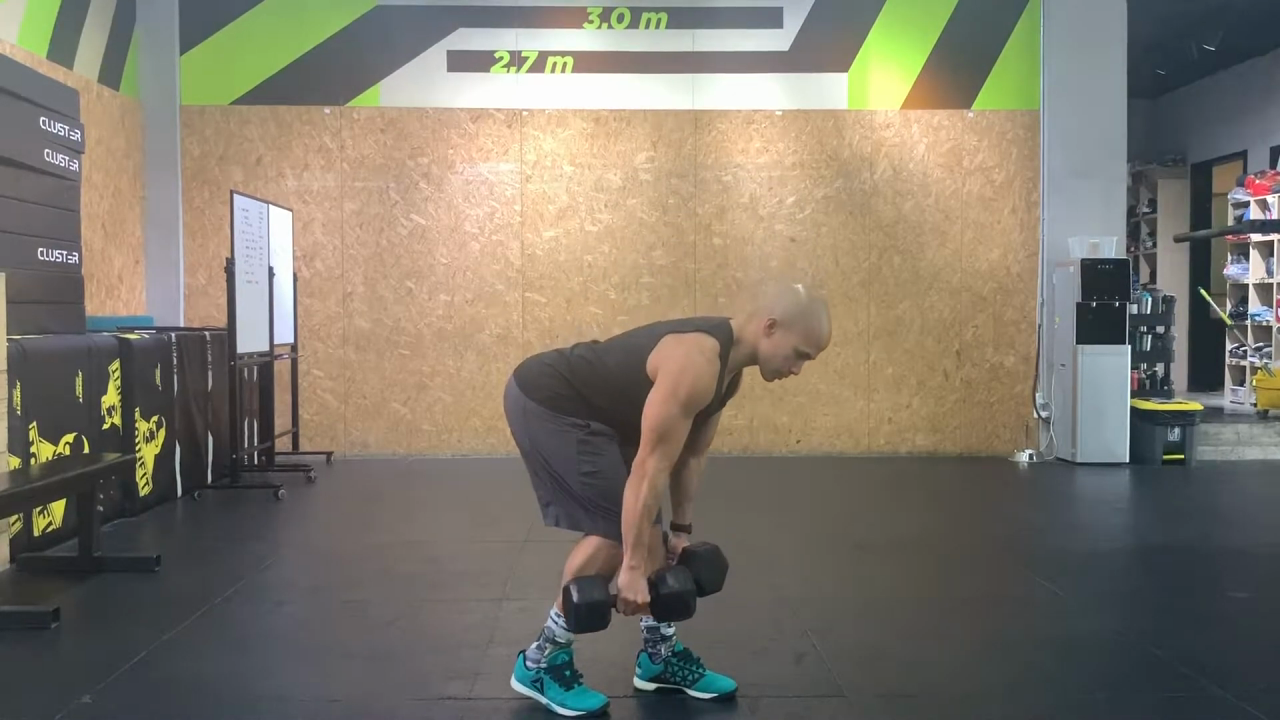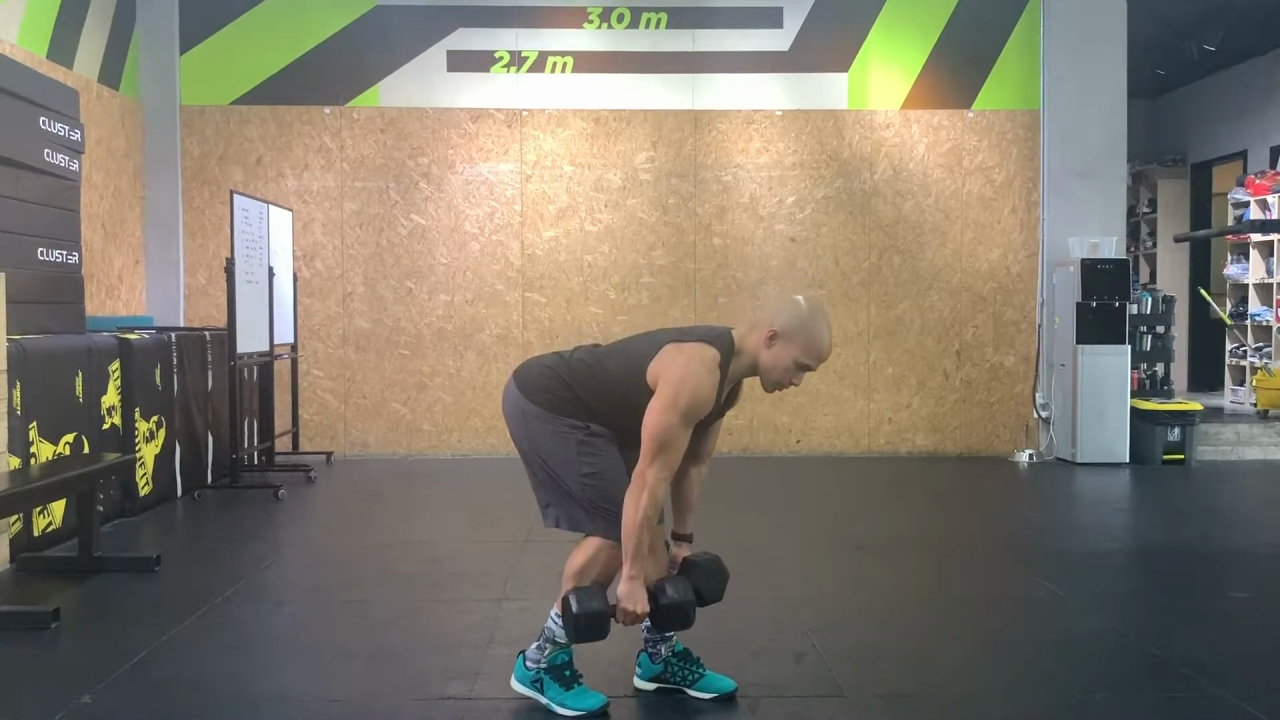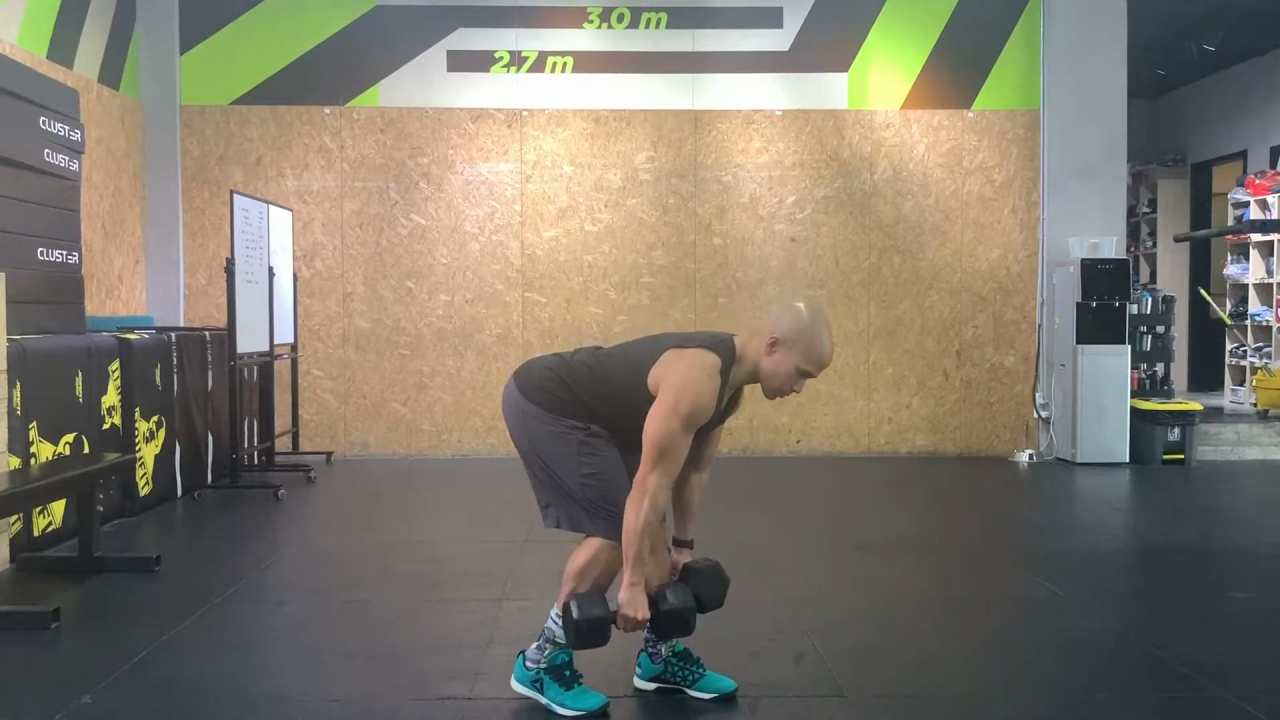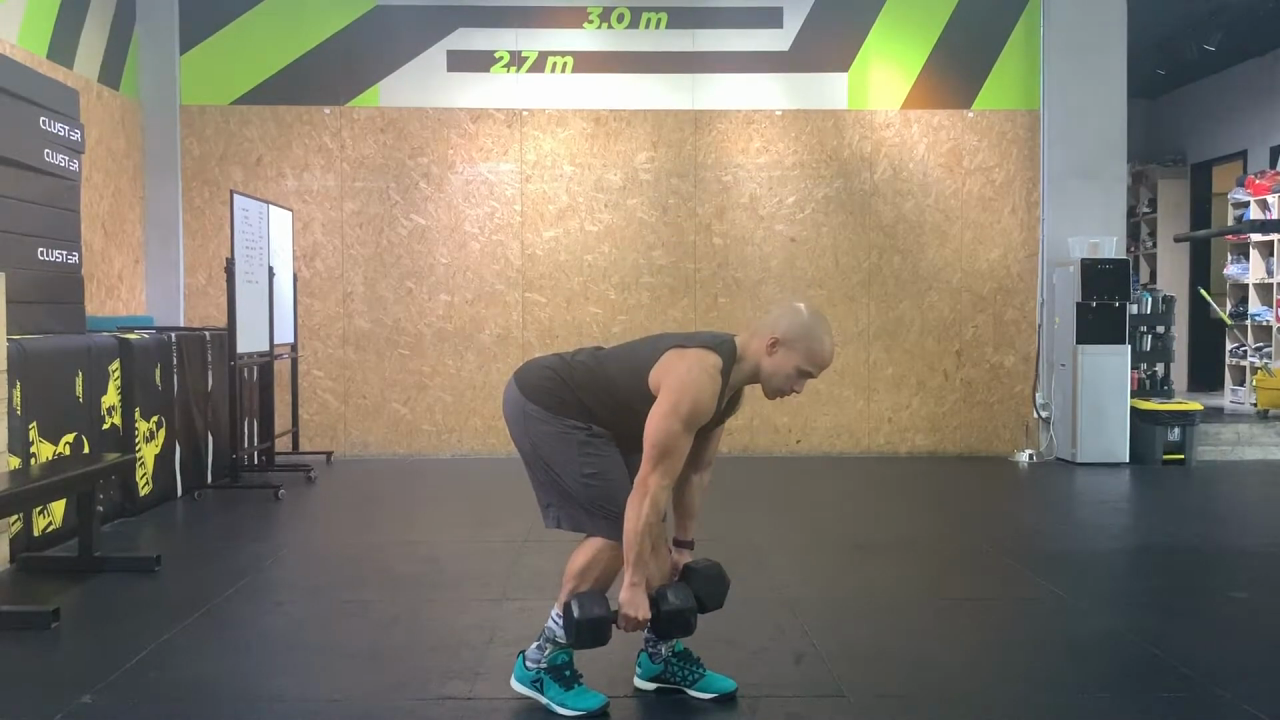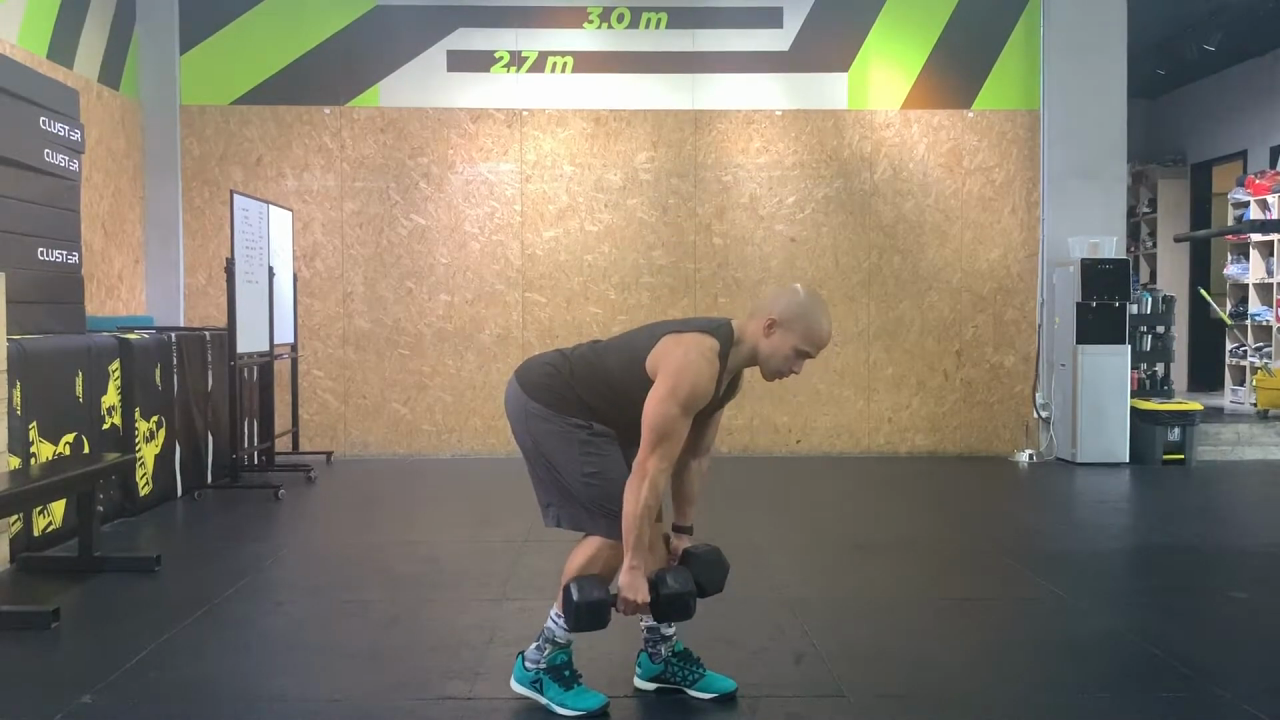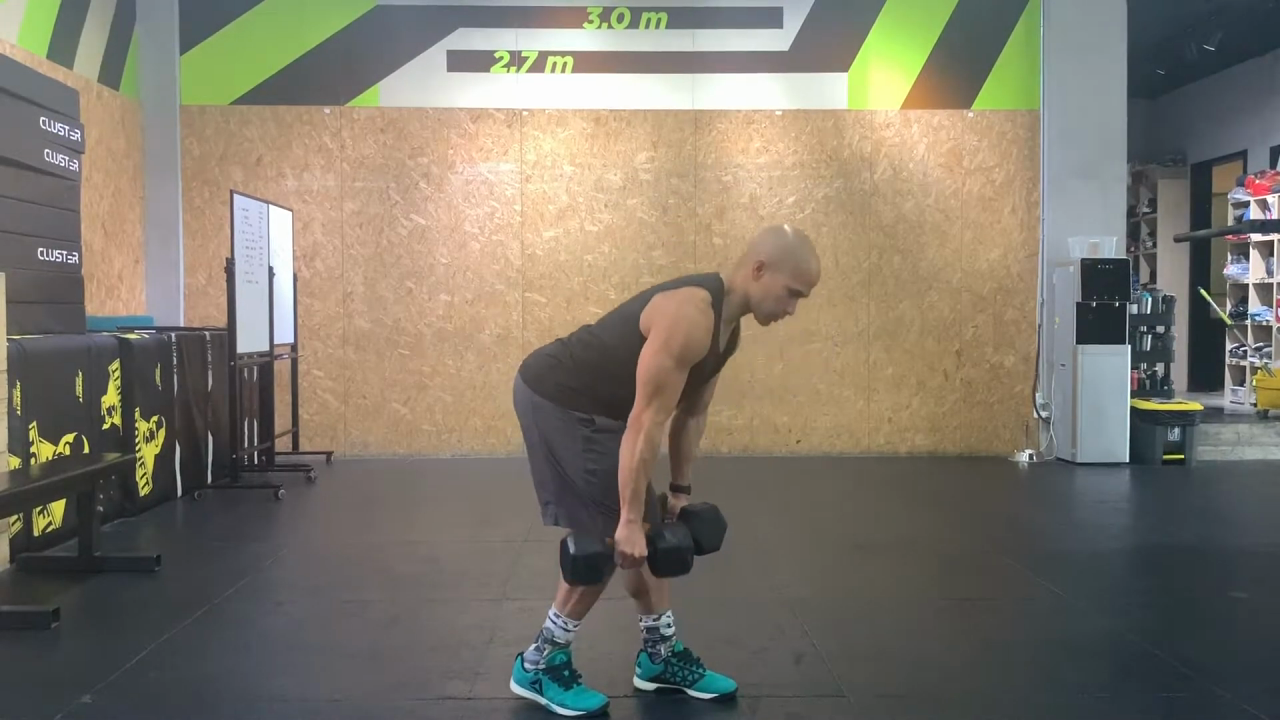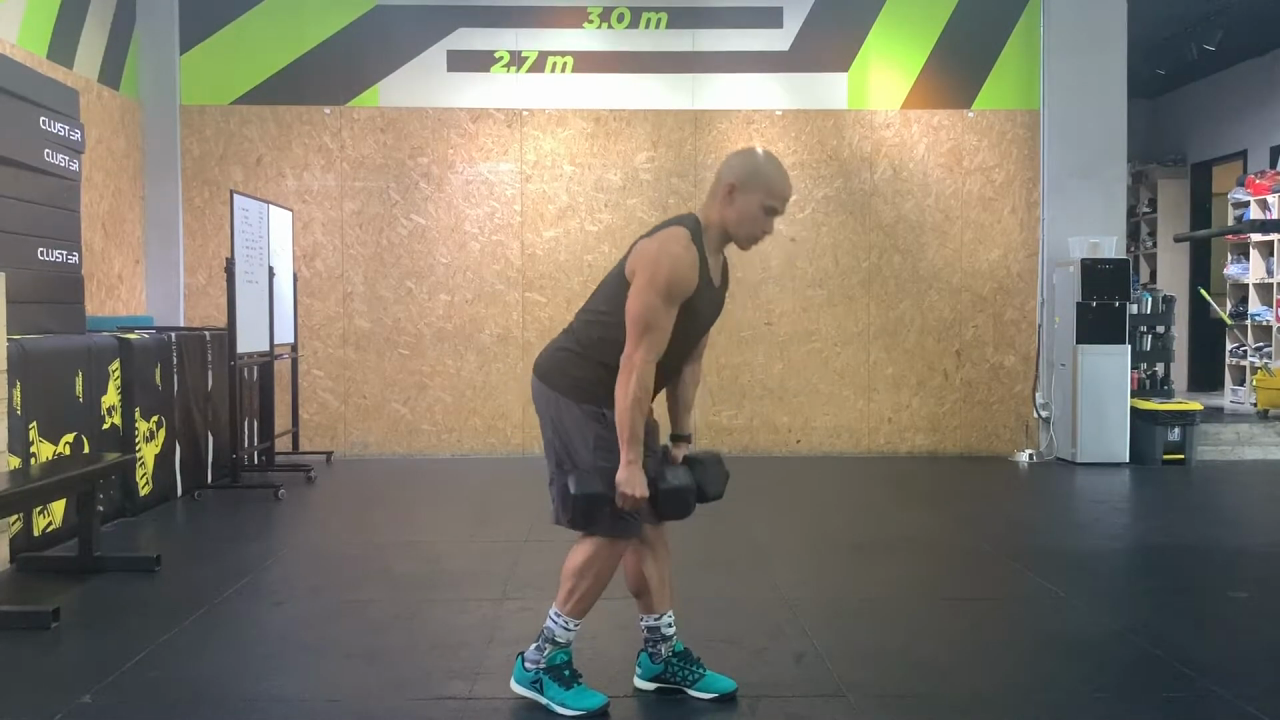
dt=0.2s
person 1, frame 1
left shoulder: (727, 366)
right shoulder: (697, 363)
left elbow: (691, 454)
right elbow: (651, 468)
left wrist: (681, 530)
right wrist: (632, 569)
left hip: (591, 410)
right hip: (546, 403)
left knee: (643, 526)
right knee: (613, 529)
left ankle: (660, 654)
right ankle: (542, 661)
person 1, frame 2
left shoulder: (727, 375)
right shoulder: (696, 374)
left elbow: (693, 464)
right elbow: (651, 478)
left wrist: (683, 539)
right wrist: (632, 579)
left hip: (589, 412)
right hip: (544, 405)
left knee: (644, 526)
right knee: (613, 529)
left ankle: (660, 655)
right ankle: (542, 661)
person 1, frame 3
left shoulder: (728, 381)
right shoulder: (697, 379)
left elbow: (694, 470)
right elbow: (651, 485)
left wrist: (683, 546)
right wrist: (632, 585)
left hip: (587, 412)
right hip: (544, 405)
left knee: (647, 527)
right knee: (614, 530)
left ankle: (661, 655)
right ankle: (542, 661)
person 1, frame 4
left shoulder: (729, 382)
right shoulder: (698, 380)
left elbow: (695, 471)
right elbow: (652, 485)
left wrist: (684, 547)
right wrist: (634, 585)
left hip: (589, 413)
right hip: (544, 405)
left knee: (647, 530)
right knee: (614, 530)
left ankle: (661, 655)
right ankle: (542, 662)
person 1, frame 5
left shoulder: (728, 368)
right shoulder: (696, 363)
left elbow: (693, 456)
right elbow: (650, 469)
left wrist: (682, 533)
right wrist: (633, 569)
left hip: (591, 412)
right hip: (547, 404)
left knee: (647, 530)
right knee: (612, 531)
left ankle: (662, 656)
right ankle: (542, 663)
person 1, frame 6
left shoulder: (727, 321)
right shoulder: (690, 315)
left elbow: (691, 413)
right elbow: (644, 423)
left wrist: (680, 492)
right wrist: (629, 520)
left hip: (599, 403)
right hip: (556, 397)
left knee: (651, 532)
right knee: (607, 535)
left ankle: (661, 655)
right ankle: (540, 664)
person 1, frame 7
left shoulder: (714, 261)
right shoulder: (674, 252)
left elbow: (687, 358)
right elbow: (637, 365)
left wrist: (680, 439)
right wrist: (628, 463)
left hip: (614, 395)
right hip: (578, 389)
left knee: (648, 525)
right knee: (611, 530)
left ankle: (662, 656)
right ankle: (541, 664)
